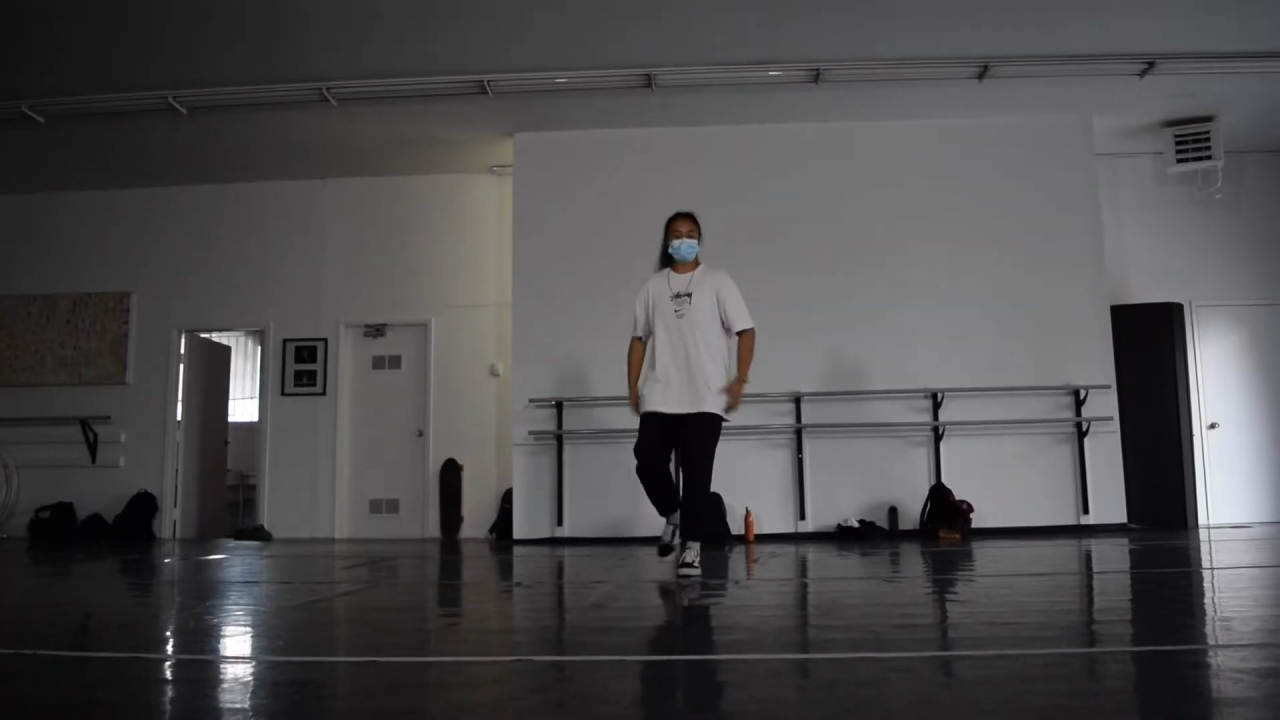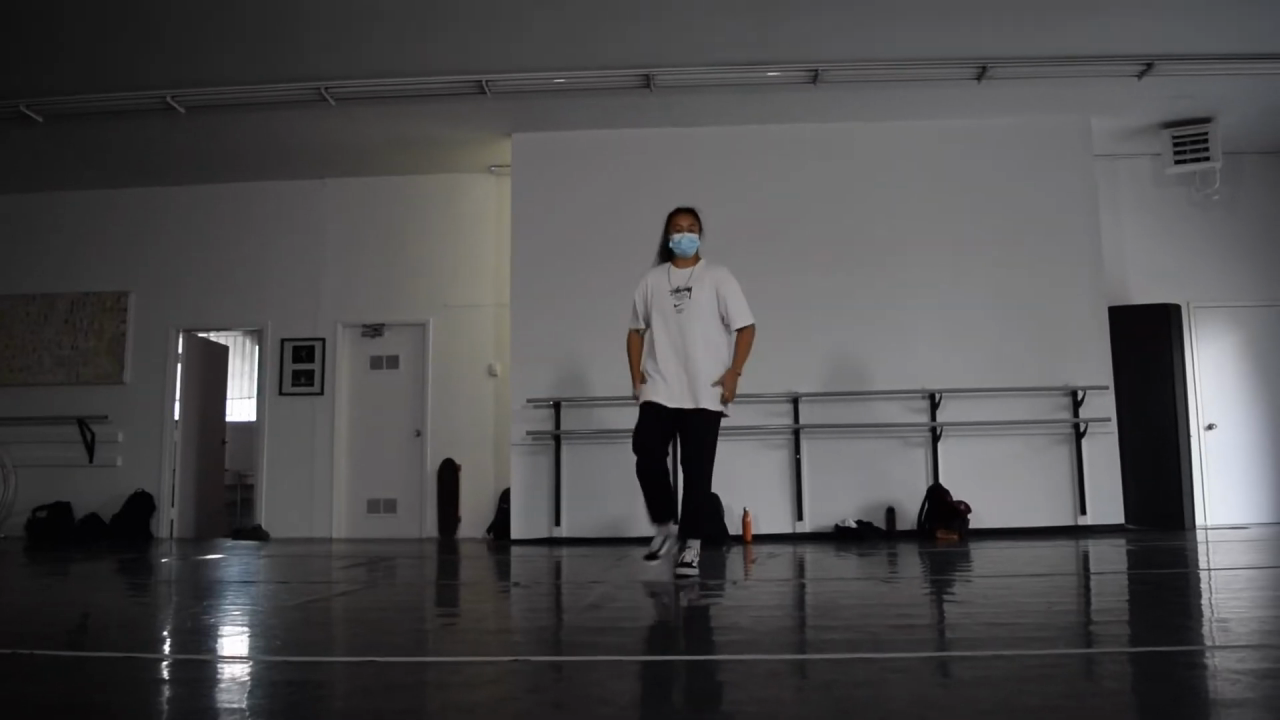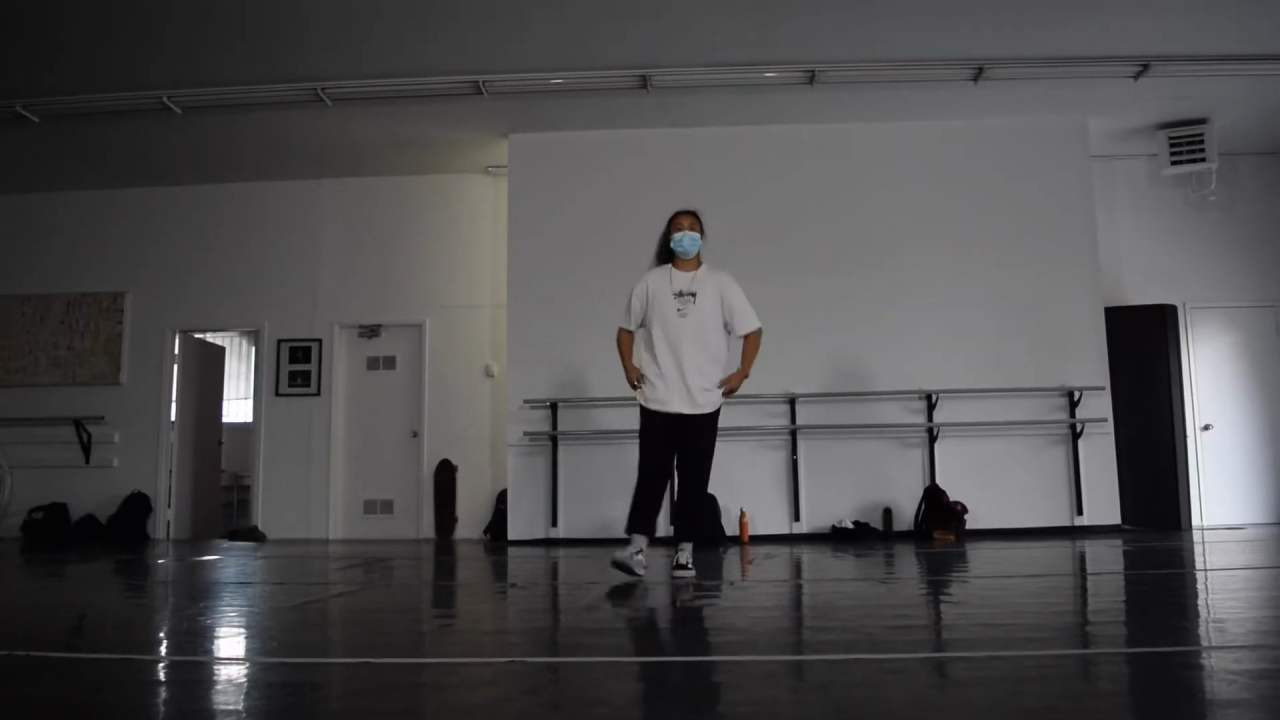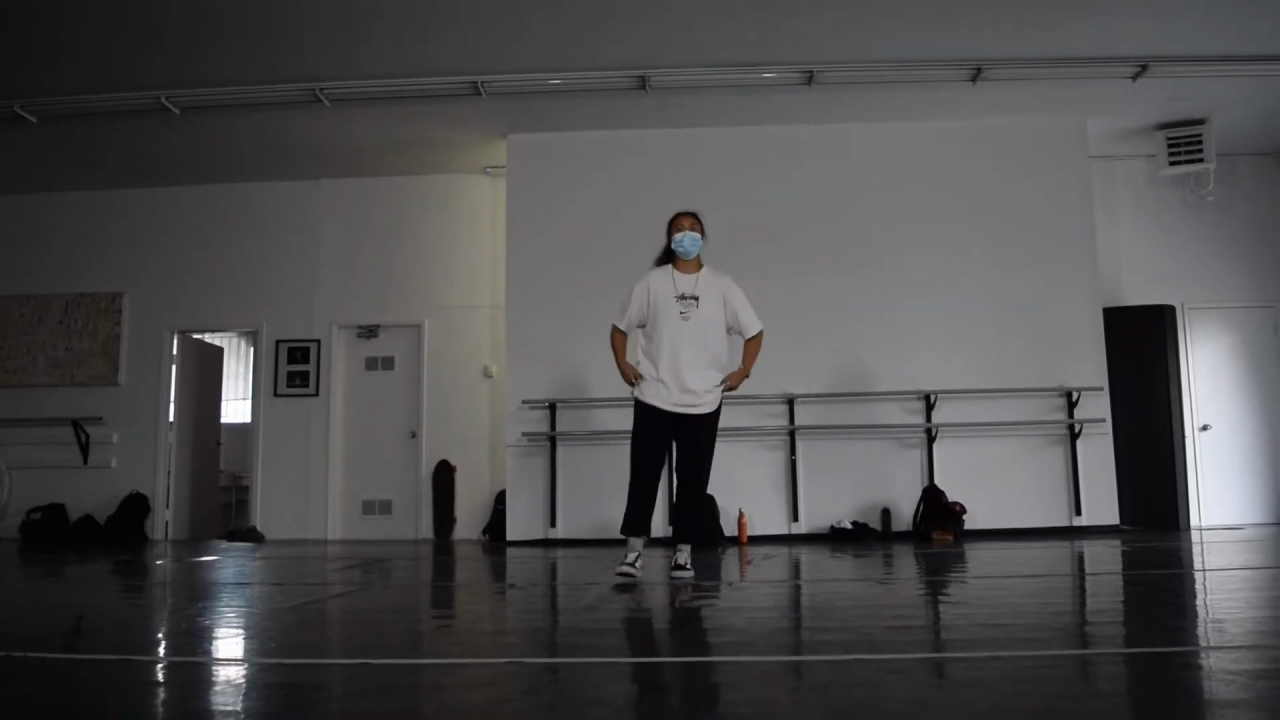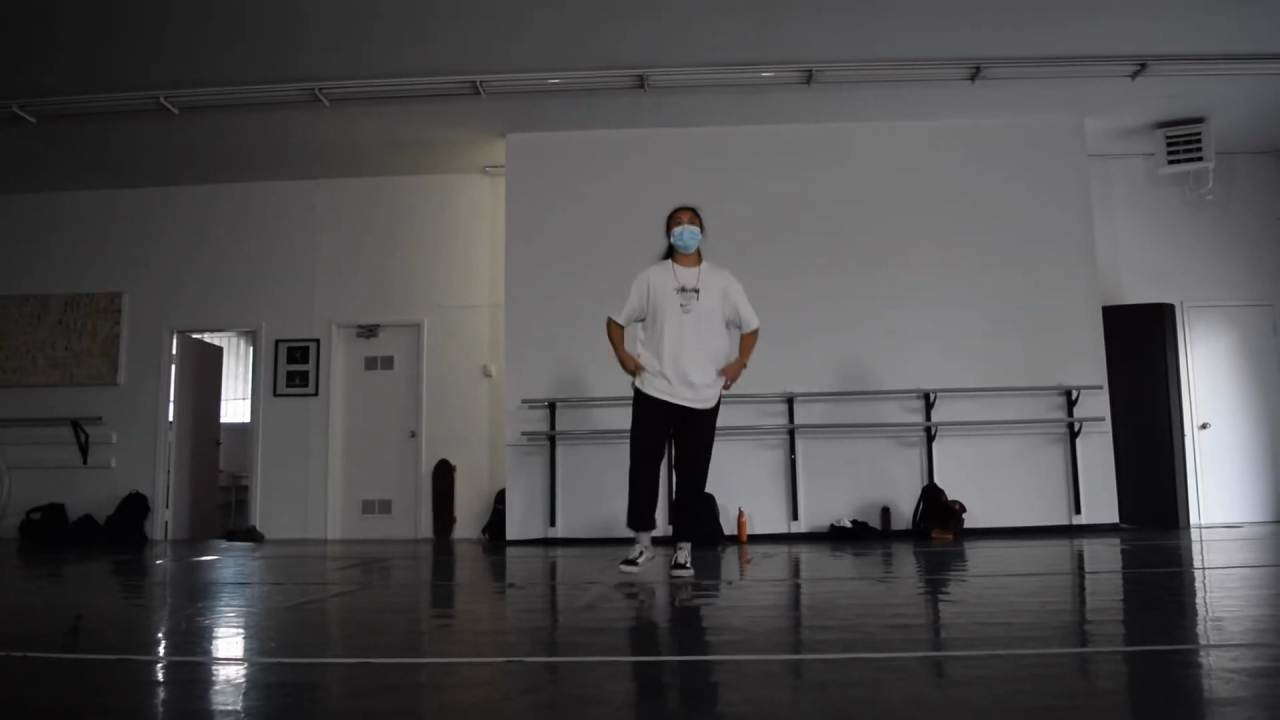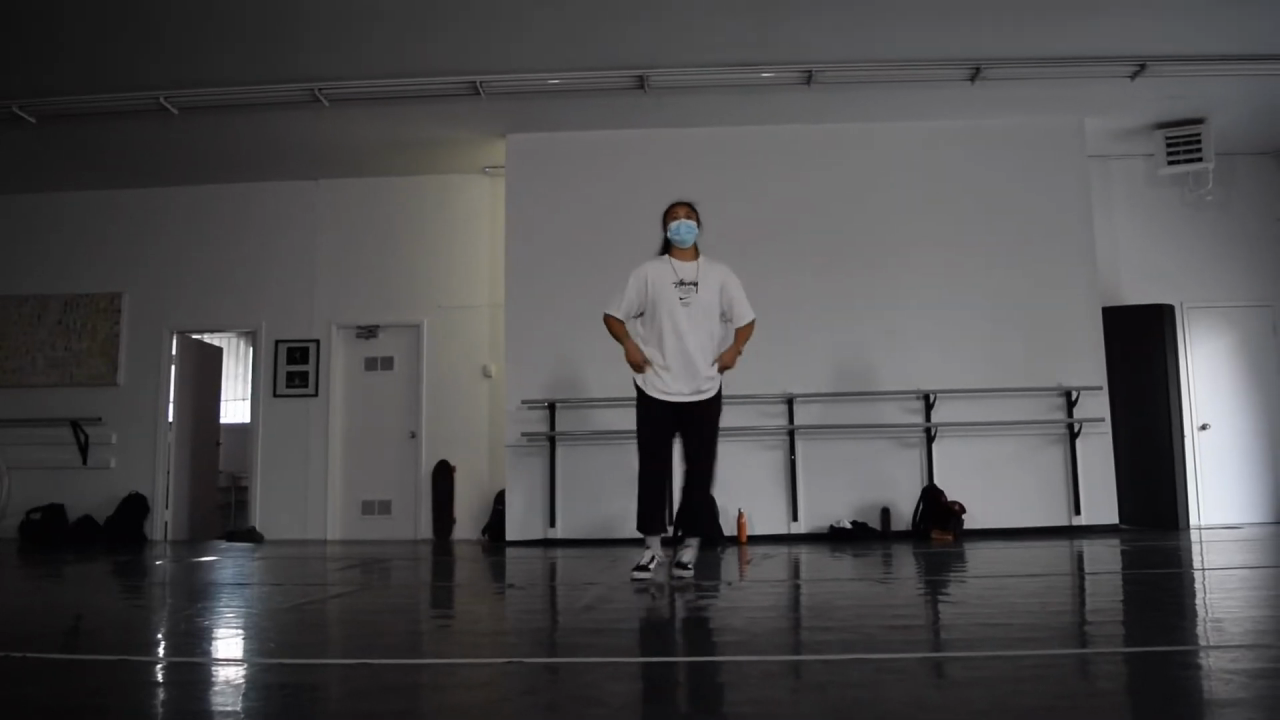
dt=0.1s
person 1, frame 1
left shoulder: (717, 281)
right shoulder: (653, 286)
left elbow: (745, 331)
right elbow: (639, 338)
left wrist: (740, 378)
right wrist: (633, 385)
left hip: (706, 398)
right hip: (660, 397)
left knee: (696, 472)
right knee: (649, 463)
left ankle: (692, 547)
right ankle: (673, 515)
person 1, frame 2
left shoulder: (718, 277)
right shoulder: (652, 280)
left elbow: (745, 327)
right elbow: (637, 330)
left wrist: (734, 372)
right wrist: (636, 373)
left hip: (705, 394)
right hip: (659, 392)
left knee: (697, 469)
right knee: (648, 457)
left ankle: (691, 545)
right ankle: (665, 527)
person 1, frame 3
left shoulder: (720, 282)
right shoulder: (651, 282)
left elbow: (752, 330)
right elbow: (627, 328)
left wrist: (742, 371)
right wrist: (628, 366)
left hip: (703, 398)
right hip: (657, 397)
left knee: (694, 475)
right knee: (652, 471)
left ankle: (685, 549)
right ankle: (637, 545)
person 1, frame 4
left shoulder: (721, 285)
right shoulder: (652, 283)
left elbow: (754, 332)
right elbow: (621, 327)
left wrist: (743, 370)
right wrist: (622, 363)
left hip: (703, 399)
right hip: (654, 396)
left knee: (693, 476)
right knee: (644, 469)
left ankle: (683, 550)
right ankle: (634, 547)
person 1, frame 5
left shoulder: (722, 279)
right shoulder: (651, 277)
left elbow: (750, 325)
right elbow: (617, 321)
left wrist: (739, 362)
right wrist: (622, 352)
left hip: (703, 392)
right hip: (654, 388)
left knee: (692, 471)
right knee: (645, 462)
left ankle: (683, 548)
right ankle: (642, 542)
person 1, frame 6
left shoulder: (719, 273)
right shoulder: (648, 272)
left elbow: (745, 319)
right elbow: (614, 316)
left wrist: (734, 350)
right wrist: (629, 345)
left hip: (703, 387)
right hip: (655, 386)
left knee: (700, 465)
right knee: (653, 464)
left ankle: (690, 544)
right ankle: (652, 545)
